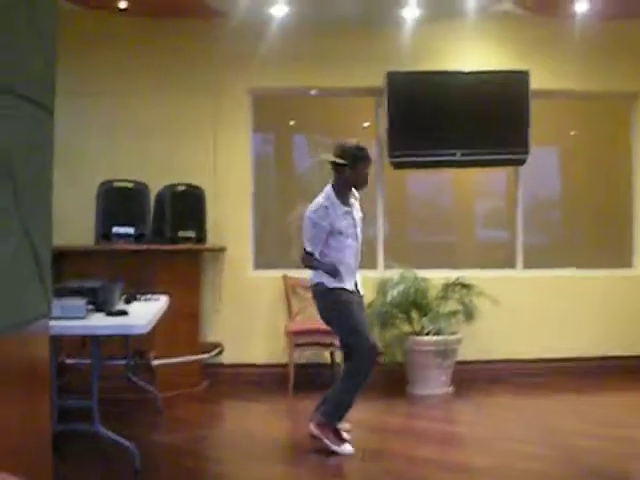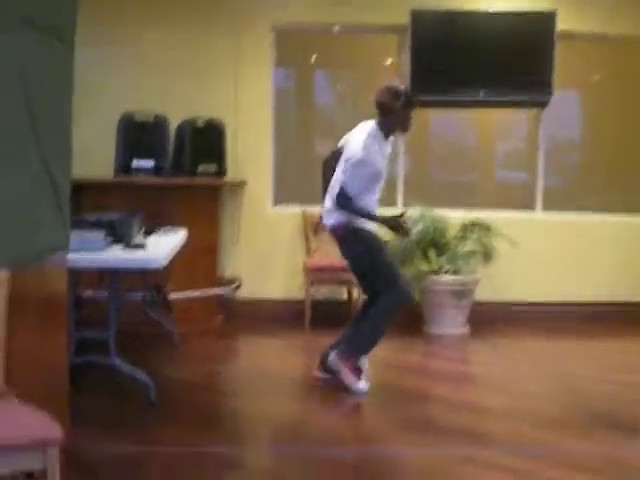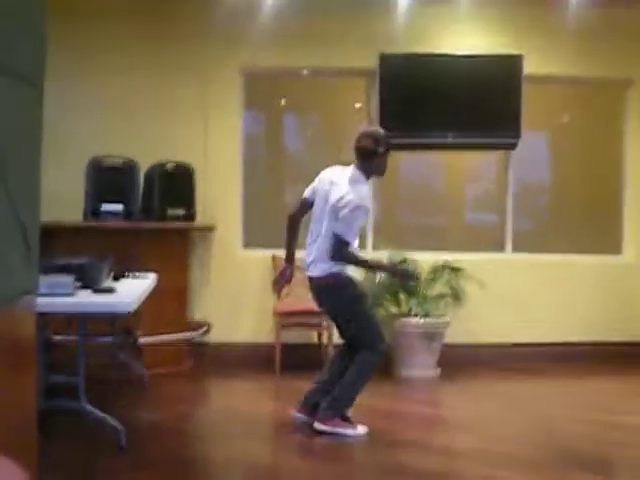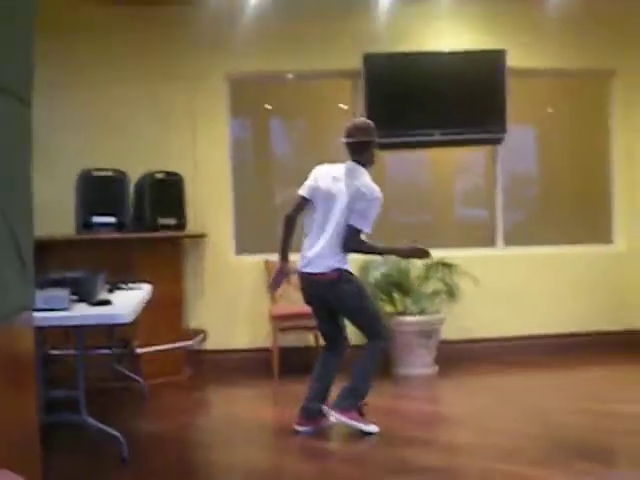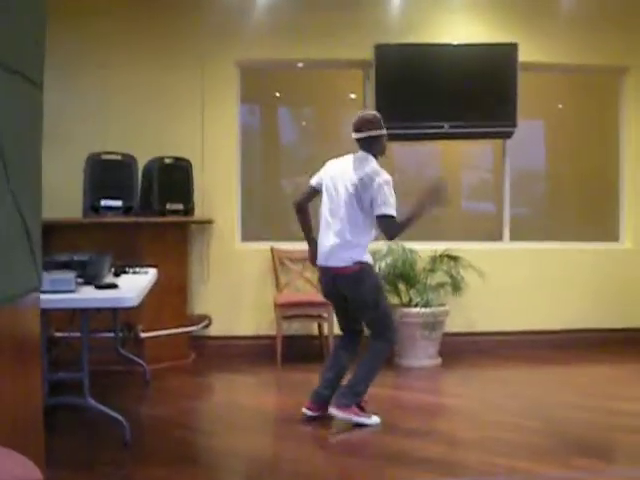
dt=0.3s
person 1, frame 1
left shoulder: (352, 195)
right shoulder: (319, 211)
right elbow: (308, 258)
right wrist: (325, 265)
left hip: (351, 288)
right hip: (331, 291)
left knee: (357, 357)
right knee: (368, 351)
left ankle: (329, 420)
right ankle: (325, 419)
person 1, frame 2
left shoulder: (365, 128)
right shoulder: (371, 153)
left elbow: (331, 161)
right elbow: (344, 200)
left wrist: (327, 210)
right wrist: (384, 221)
left hip: (349, 226)
right hip: (350, 228)
left knee: (378, 294)
right knee: (398, 292)
left ankle: (332, 360)
right ankle: (347, 355)
person 1, frame 3
left shoulder: (330, 174)
right shoulder: (359, 200)
left elbow: (294, 217)
right elbow: (338, 252)
left wrist: (289, 263)
right wrist: (384, 268)
left hip: (318, 275)
right hip: (333, 278)
left knee: (355, 343)
right knee: (374, 345)
left ankle: (312, 404)
right ankle: (331, 413)
person 1, frame 4
left shoulder: (321, 172)
right shoulder: (369, 191)
left elbow: (291, 216)
right elbow: (350, 243)
left wrist: (283, 261)
right wrist: (398, 250)
left hip: (307, 275)
right hip: (334, 275)
left knee: (333, 343)
right knee: (379, 337)
left ankle: (310, 414)
right ankle: (348, 405)
person 1, frame 5
left shoulder: (333, 166)
right shoulder: (378, 177)
left elbow: (300, 203)
right elbow: (391, 231)
left wrist: (313, 245)
right wrist: (424, 204)
left hip: (326, 267)
right hip: (354, 268)
left knee: (351, 334)
right knee: (384, 335)
left ankle: (320, 400)
right ankle: (347, 401)
